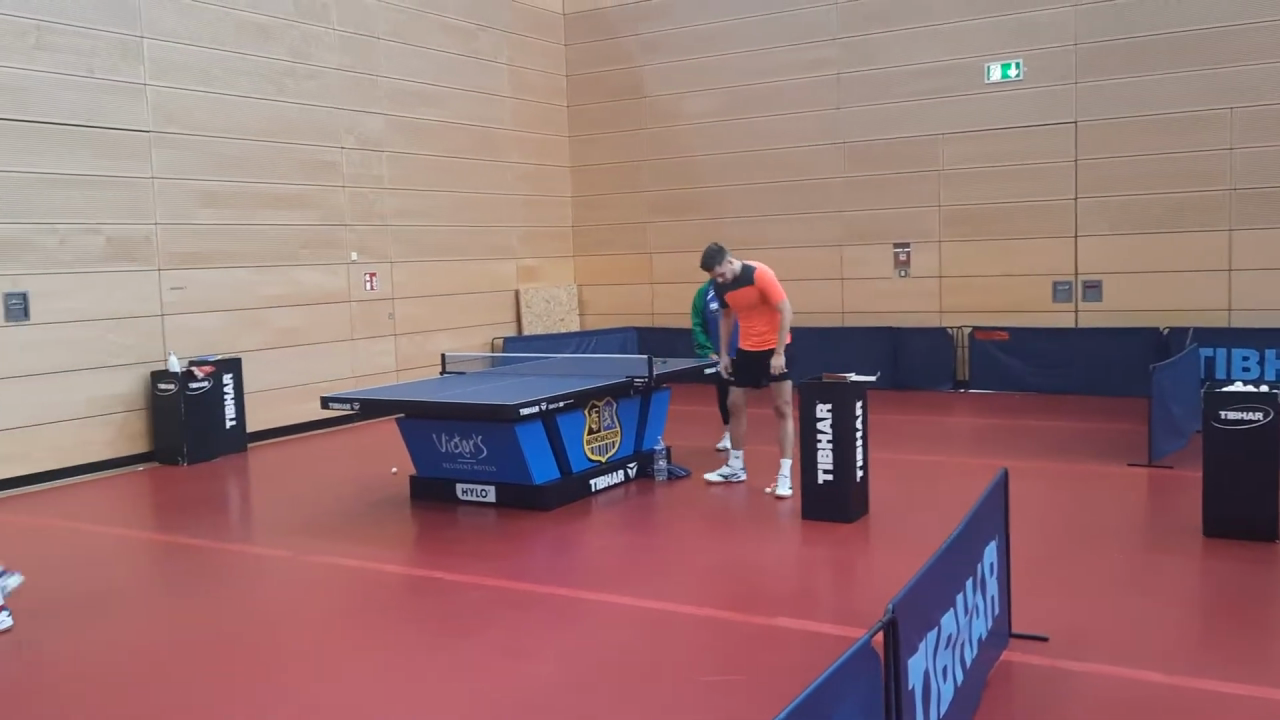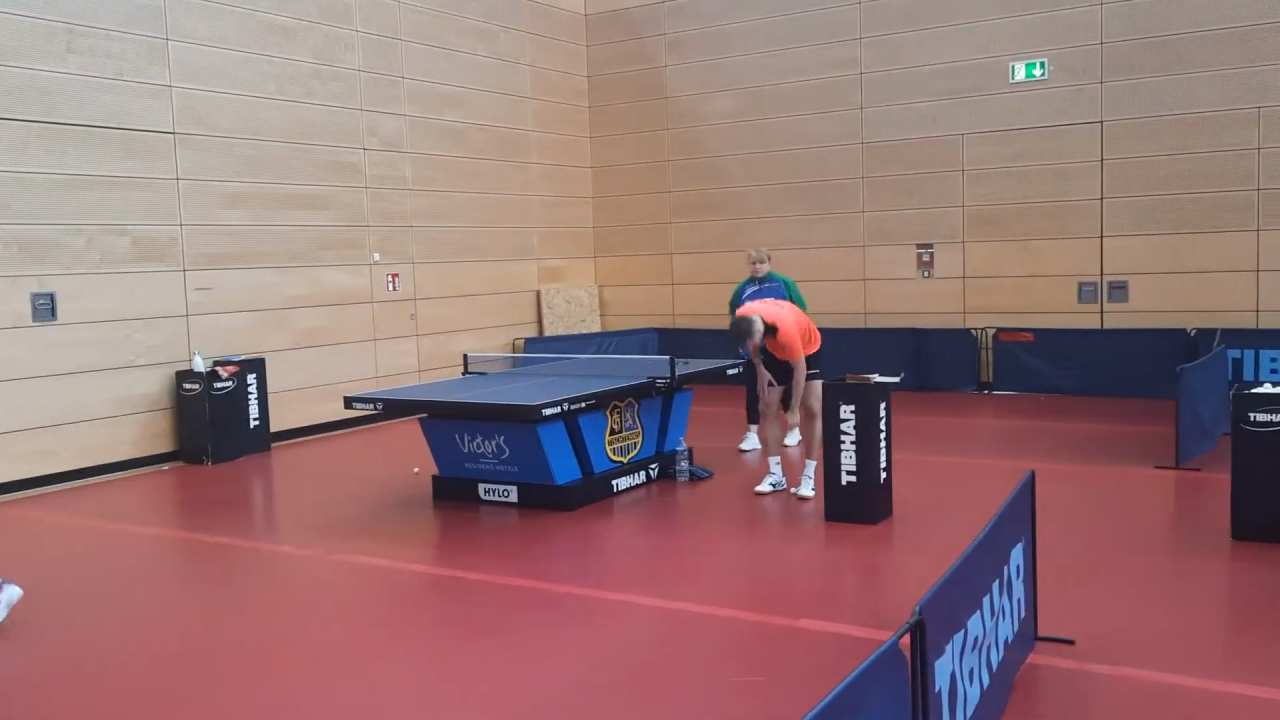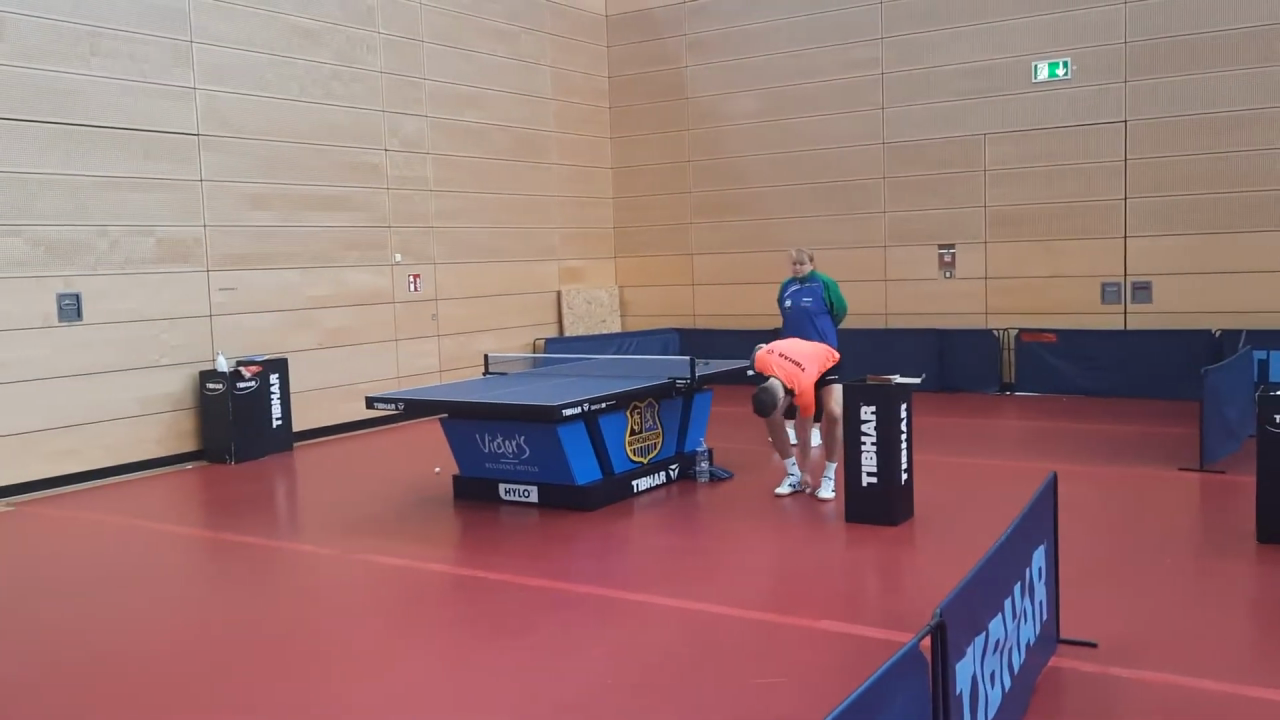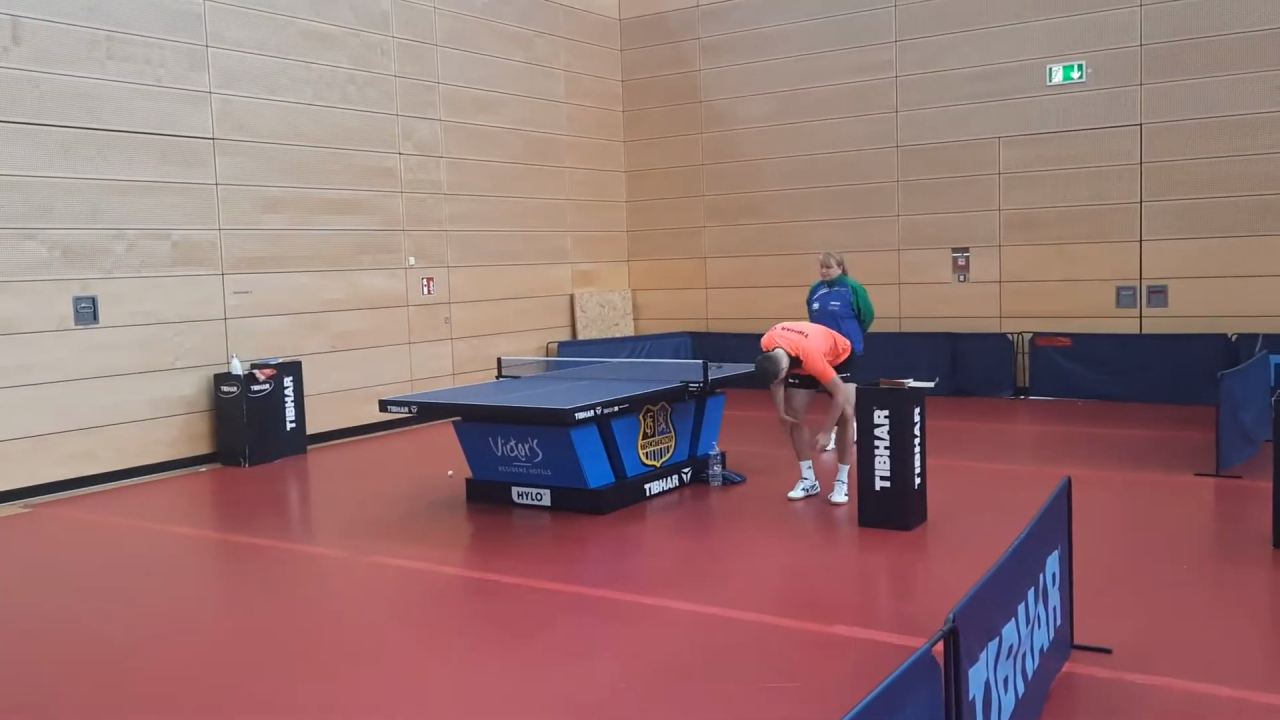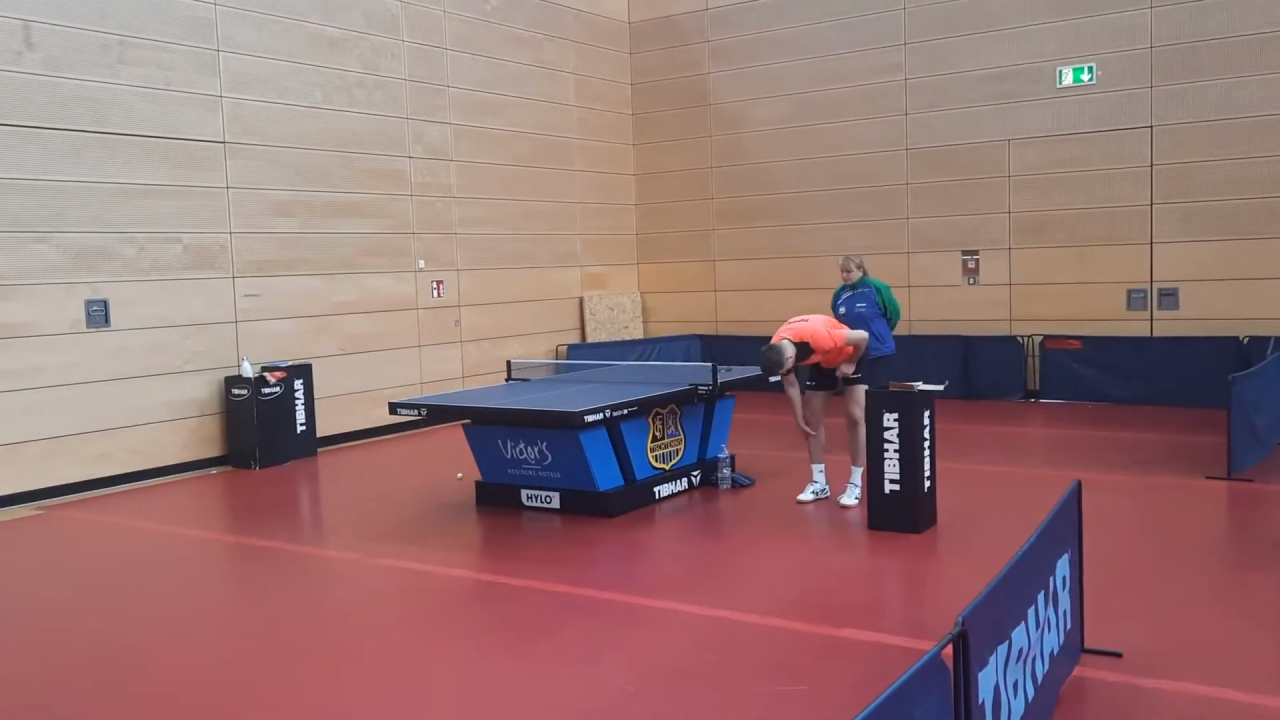
dt=0.4s
person 1, frame 1
right shoulder: (704, 293)
right elbow: (697, 325)
right wrist: (708, 350)
right hip: (717, 354)
right knee: (723, 392)
right ankle: (729, 431)
person 1, frame 2
left shoulder: (783, 283)
right shoulder: (742, 289)
left elbow: (799, 308)
right knee: (753, 391)
left ankle: (794, 429)
right ankle: (753, 435)
person 1, frame 3
left shoulder: (824, 283)
right shoulder: (786, 287)
left elbow: (840, 310)
left wrist: (822, 328)
right wrist: (797, 328)
left ankle: (815, 429)
right ankle: (789, 429)
person 1, frame 4
left shoulder: (852, 288)
right shoulder: (815, 289)
left elbow: (867, 314)
left wrist: (852, 334)
left ankle: (836, 431)
right ankle: (851, 425)
person 1, frame 5
left shoulder: (876, 288)
right shoulder: (839, 294)
left elbow: (893, 312)
right elbow: (839, 320)
left wrist: (879, 333)
left hip: (876, 351)
left knee: (875, 393)
right knee: (855, 404)
person 2, frame 1
left shoulder: (760, 275)
right shoulder: (721, 285)
left elbow: (786, 311)
left wrist: (779, 353)
right wrist: (723, 353)
left hip: (775, 349)
right hip: (745, 350)
left knee: (783, 410)
right knee: (735, 405)
left ankle: (784, 474)
right ankle: (734, 467)
person 2, frame 2
left shoulder: (784, 327)
right shoulder: (741, 318)
left elbow: (800, 368)
left wrist: (794, 409)
right wrist: (761, 369)
left hip: (808, 351)
right hip: (775, 355)
left knee: (812, 409)
right knee: (767, 408)
left ankle: (809, 476)
right ankle: (775, 474)
person 2, frame 3
left shoulder: (802, 388)
right shoulder: (761, 359)
left elbow: (805, 431)
left wrist: (805, 471)
left hip: (827, 364)
right hip: (789, 365)
left knee: (834, 414)
right knee: (771, 419)
left ankle: (828, 478)
right ankle: (792, 474)
person 2, frame 4
left shoulder: (810, 355)
right shoulder: (767, 344)
left elbow: (841, 395)
right elbow: (775, 378)
left wrist: (826, 433)
right wrist: (780, 411)
left hip: (839, 357)
right hip: (802, 361)
left knee: (846, 414)
right knee: (794, 415)
left ankle: (842, 481)
right ankle: (808, 479)
person 2, frame 5
left shoulder: (815, 336)
right shoulder: (776, 349)
left elbow: (863, 336)
right elbow: (790, 385)
left wrist: (851, 363)
right wrist: (799, 419)
left hip: (849, 356)
right hip: (822, 362)
right knee: (812, 418)
left ankle: (855, 484)
right ankle: (819, 483)
